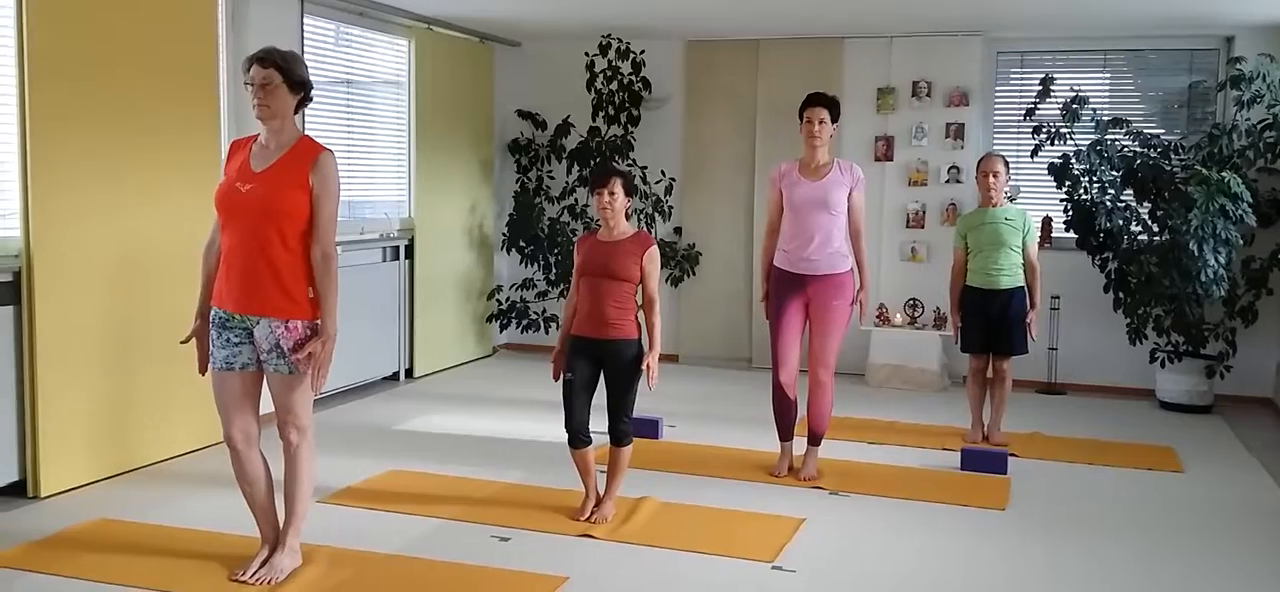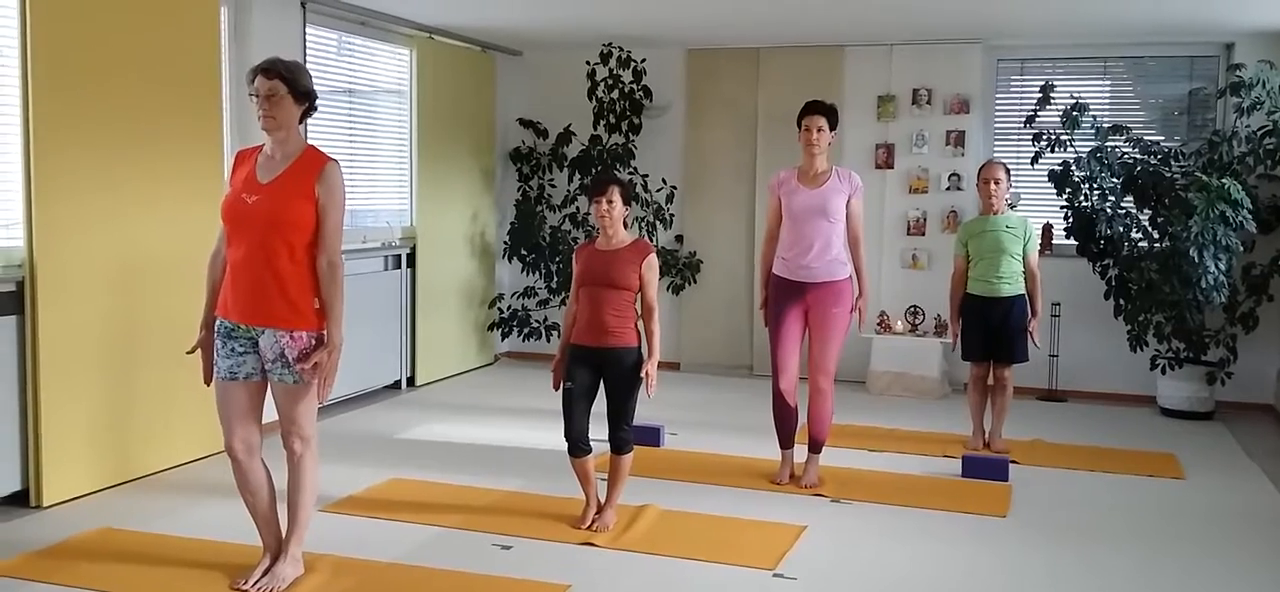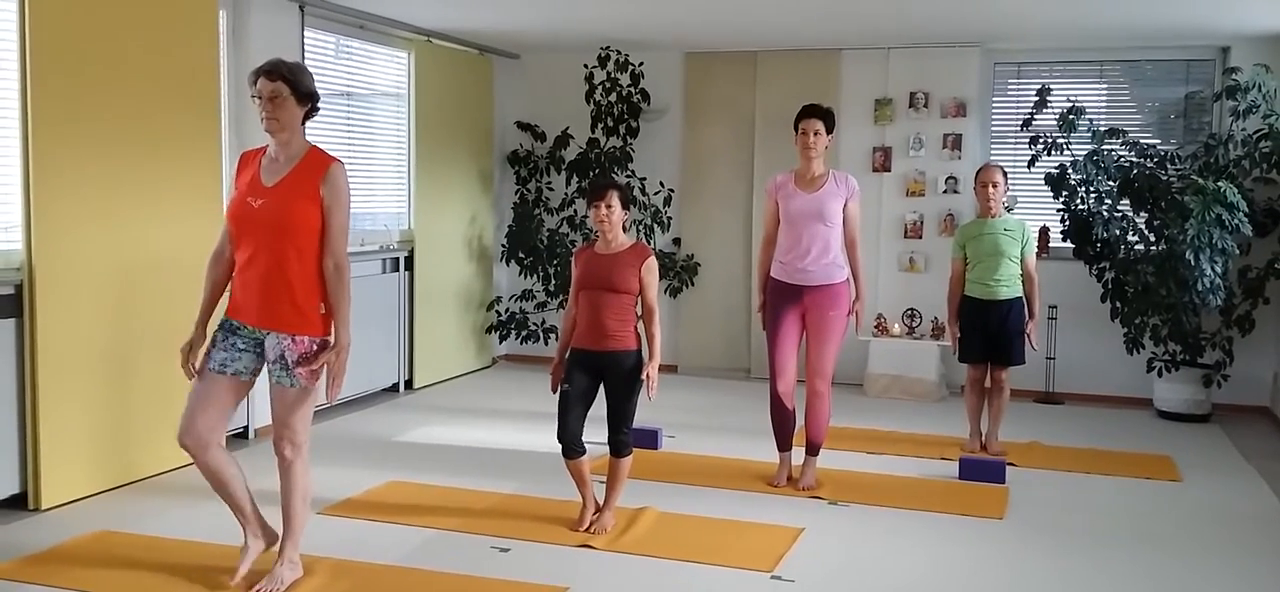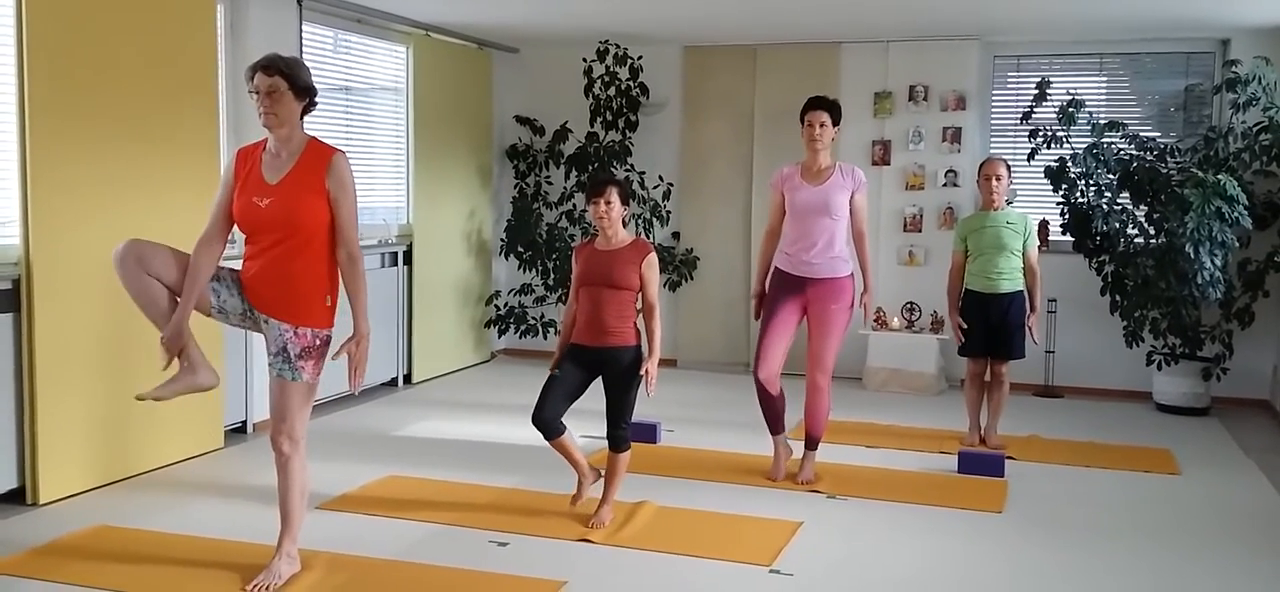
dt=0.7s
person 1, frame 1
left shoulder: (316, 160)
right shoulder: (236, 152)
left elbow: (324, 250)
right elbow: (218, 239)
left wrist: (328, 329)
right wrist: (202, 314)
left hip: (288, 318)
right hip: (230, 315)
left knee: (294, 432)
right knee: (237, 435)
left ankle: (290, 546)
right ankle: (268, 539)
person 1, frame 2
left shoulder: (322, 171)
right shoulder: (241, 162)
left elbow: (329, 259)
right elbow: (223, 248)
left wrist: (334, 338)
right wrist: (207, 324)
left hip: (293, 327)
right hip: (235, 325)
left knee: (297, 442)
right knee: (239, 444)
right ankle: (271, 547)
person 1, frame 3
left shoulder: (327, 173)
right shoulder: (246, 164)
left elbow: (336, 262)
right elbow: (225, 251)
left wrist: (341, 339)
right wrist: (200, 325)
left hip: (298, 329)
right hip: (241, 323)
left knee: (289, 446)
right knee: (196, 436)
right ankle: (256, 531)
person 1, frame 4
left shoulder: (330, 164)
right shoulder: (243, 160)
left elbow: (348, 250)
right elbow: (213, 239)
left wrist: (361, 329)
right wrist: (182, 313)
left hip: (301, 315)
right hip: (248, 295)
left knee: (286, 437)
right knee: (131, 255)
right ankle: (193, 364)
person 2, frame 1
left shoulder: (849, 174)
right shoulder: (783, 173)
left elbow: (857, 231)
right elbow: (772, 230)
left wrist: (864, 283)
right wrist: (763, 280)
left hip: (833, 280)
right hip: (787, 278)
left knee: (822, 371)
right knee: (783, 370)
left ankle: (812, 453)
right ankle: (785, 450)
person 2, frame 2
left shoulder: (848, 182)
right shoulder: (781, 181)
left elbow: (855, 238)
right elbow: (771, 237)
left wrist: (863, 290)
right wrist: (762, 287)
left hip: (832, 287)
right hip: (787, 285)
left knee: (821, 379)
right knee: (783, 378)
left ankle: (813, 461)
right ankle: (786, 458)
person 2, frame 3
left shoulder: (845, 185)
right shoulder: (779, 185)
left elbow: (852, 242)
right elbow: (768, 241)
left wrist: (860, 293)
right wrist: (761, 292)
left hip: (829, 290)
right hip: (784, 289)
left knee: (819, 382)
right knee: (781, 381)
left ankle: (810, 464)
right ankle: (784, 460)
person 2, frame 4
left shoulder: (852, 178)
right shoulder: (784, 177)
left elbow: (860, 234)
right elbow: (772, 232)
left wrist: (868, 285)
right wrist: (759, 283)
left hip: (833, 283)
right hip: (788, 280)
left knee: (819, 376)
right knee: (764, 369)
left ankle: (809, 457)
right ankle: (780, 445)
person 3, frame 1
left shoulder: (644, 245)
right shoulder: (584, 243)
left elbow: (651, 302)
right elbow: (574, 297)
left wrist: (654, 350)
right wrist: (561, 343)
left hip: (623, 345)
right hip: (582, 343)
left knee: (620, 424)
right knee: (575, 424)
left ankle: (609, 498)
right ankle: (590, 493)
person 3, frame 2
left shoulder: (643, 253)
right shoulder: (582, 252)
left elbow: (650, 309)
right elbow: (573, 305)
left wrist: (653, 357)
right wrist: (561, 353)
left hip: (623, 353)
right hip: (582, 352)
left knee: (620, 432)
right knee: (574, 432)
left ankle: (611, 506)
right ankle: (591, 501)
person 3, frame 3
left shoulder: (642, 256)
right shoulder: (581, 256)
left elbow: (651, 312)
right elbow: (572, 309)
left wrist: (654, 359)
right wrist: (559, 356)
left hip: (623, 356)
right hip: (583, 355)
left knee: (619, 435)
right knee: (568, 434)
left ankle: (609, 509)
right ankle: (588, 503)
person 3, frame 4
left shoulder: (643, 253)
right shoulder: (581, 252)
left elbow: (651, 308)
right elbow: (573, 304)
left wrist: (653, 356)
right wrist: (560, 350)
left hip: (623, 352)
right hip: (581, 350)
left knee: (618, 429)
right knee: (544, 416)
left ankle: (606, 504)
right ankle: (586, 472)
person 4, frame 1
left shoulder: (1022, 218)
right shoulder: (966, 221)
left elbow: (1031, 264)
right elbow: (959, 267)
left wrist: (1034, 306)
right wrist: (954, 308)
left hip: (1011, 295)
right hip: (975, 295)
left knee: (1002, 366)
right knee: (977, 364)
left ankle: (995, 426)
right ankle: (976, 424)
person 4, frame 2
left shoulder: (1023, 226)
right shoulder: (967, 229)
left elbow: (1032, 273)
right elbow: (959, 275)
left wrist: (1035, 314)
right wrist: (954, 316)
left hip: (1012, 303)
right hip: (976, 303)
left knee: (1003, 374)
right knee: (978, 372)
left ankle: (996, 433)
right ankle: (977, 432)
person 4, frame 3
left shoulder: (1020, 229)
right shoulder: (964, 232)
left elbow: (1030, 275)
right elbow: (957, 278)
left wrist: (1033, 316)
right wrist: (952, 319)
left hip: (1009, 306)
right hip: (973, 306)
left knee: (1000, 376)
right knee: (975, 374)
left ankle: (993, 435)
right ankle: (974, 434)
person 4, frame 4
left shoulder: (1023, 222)
right shoulder: (966, 224)
left elbow: (1032, 269)
right elbow: (957, 270)
left wrist: (1034, 310)
right wrist: (953, 310)
left hip: (1010, 300)
right hip: (975, 299)
left knee: (1000, 370)
right knee: (975, 369)
left ankle: (991, 429)
right ankle: (973, 427)
